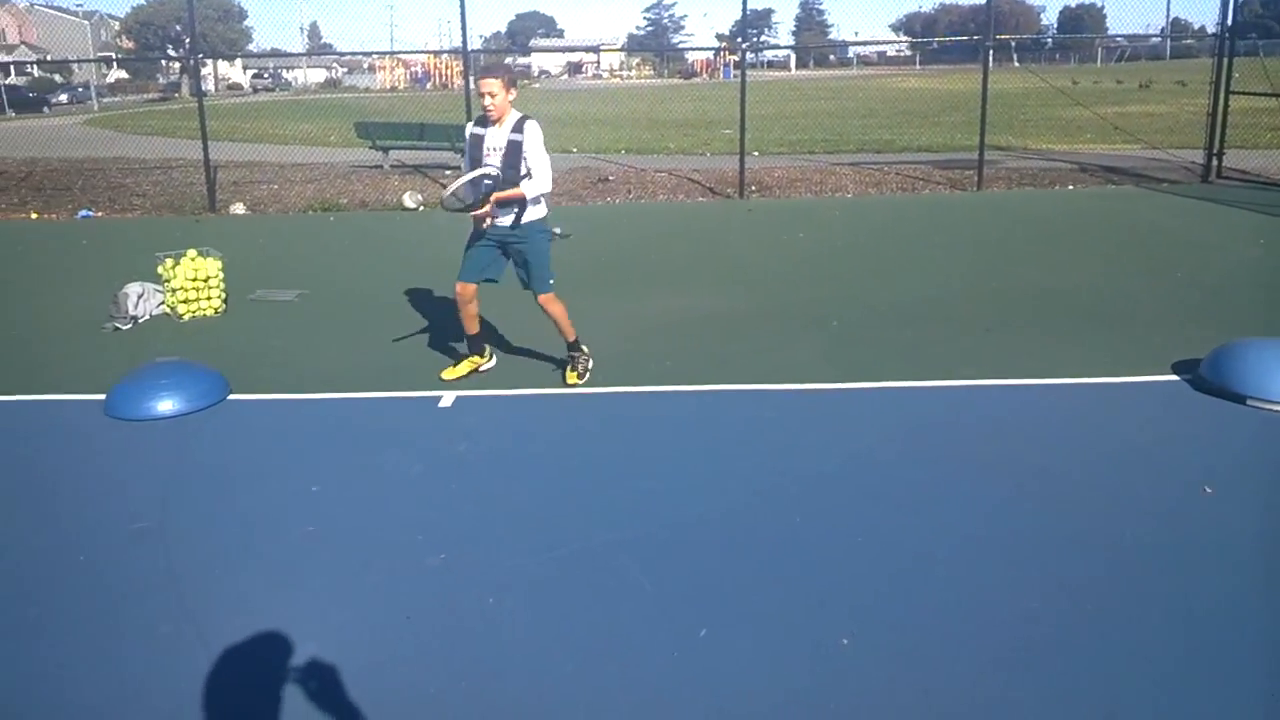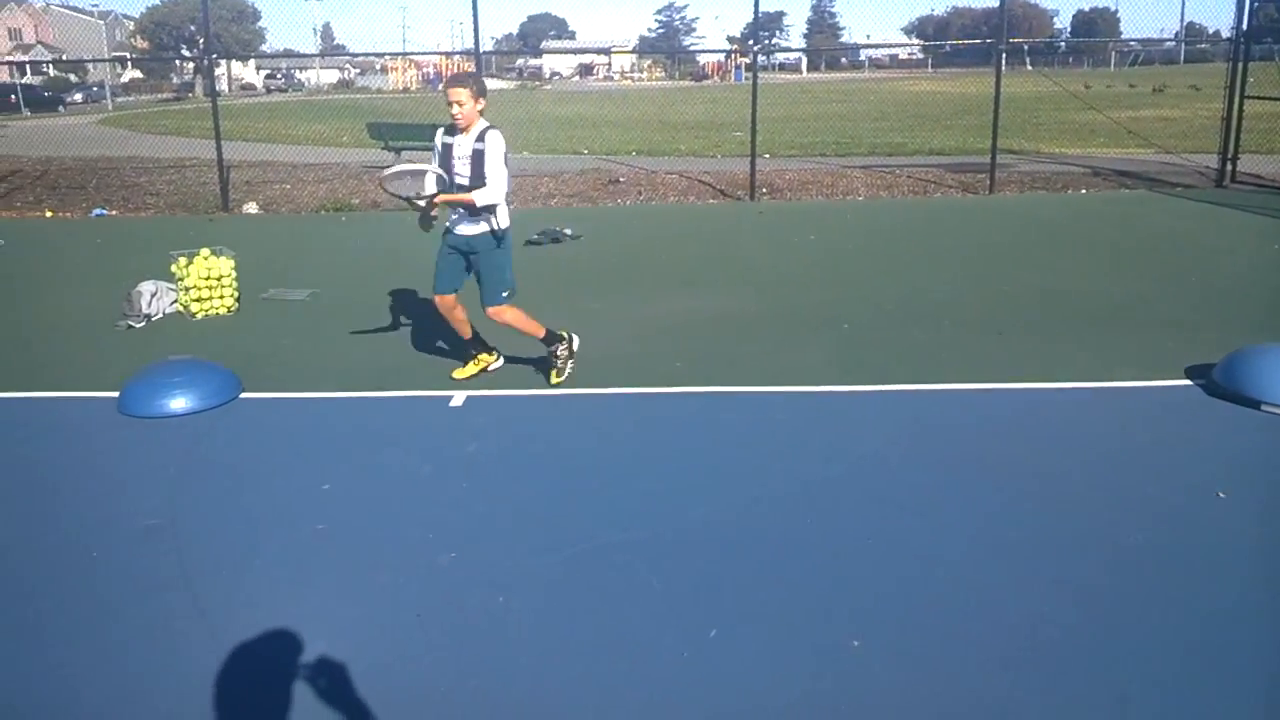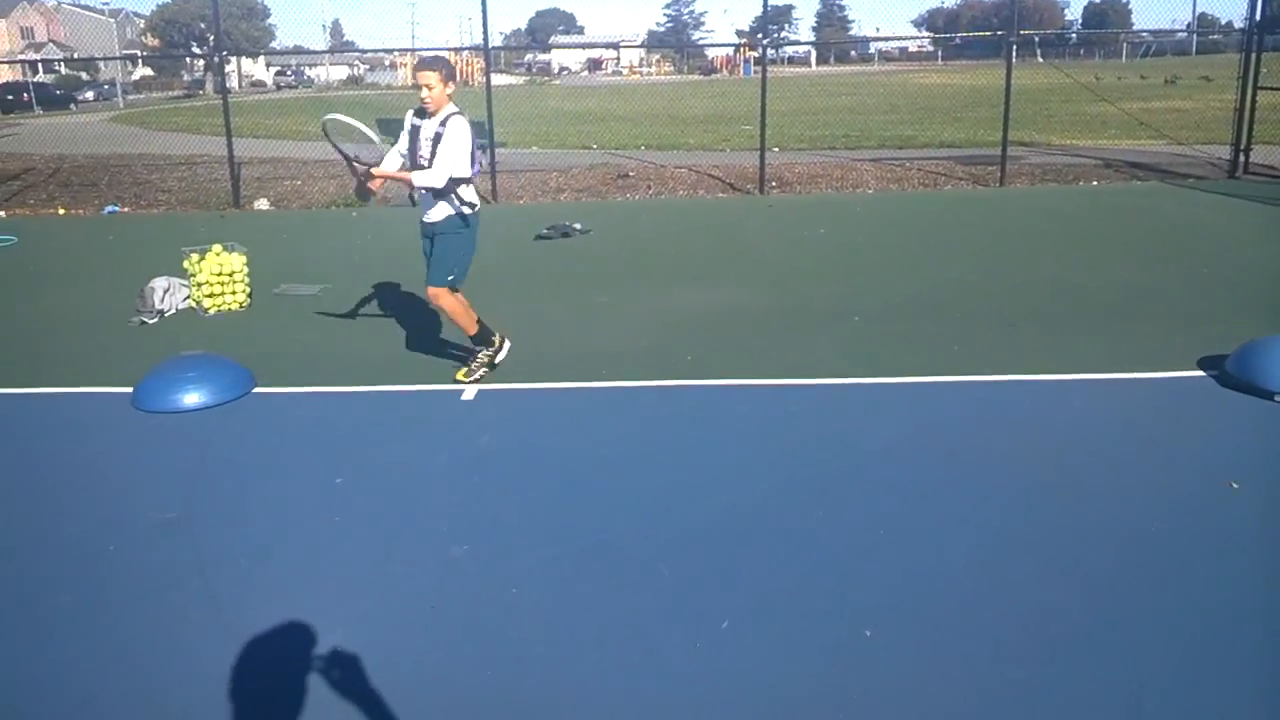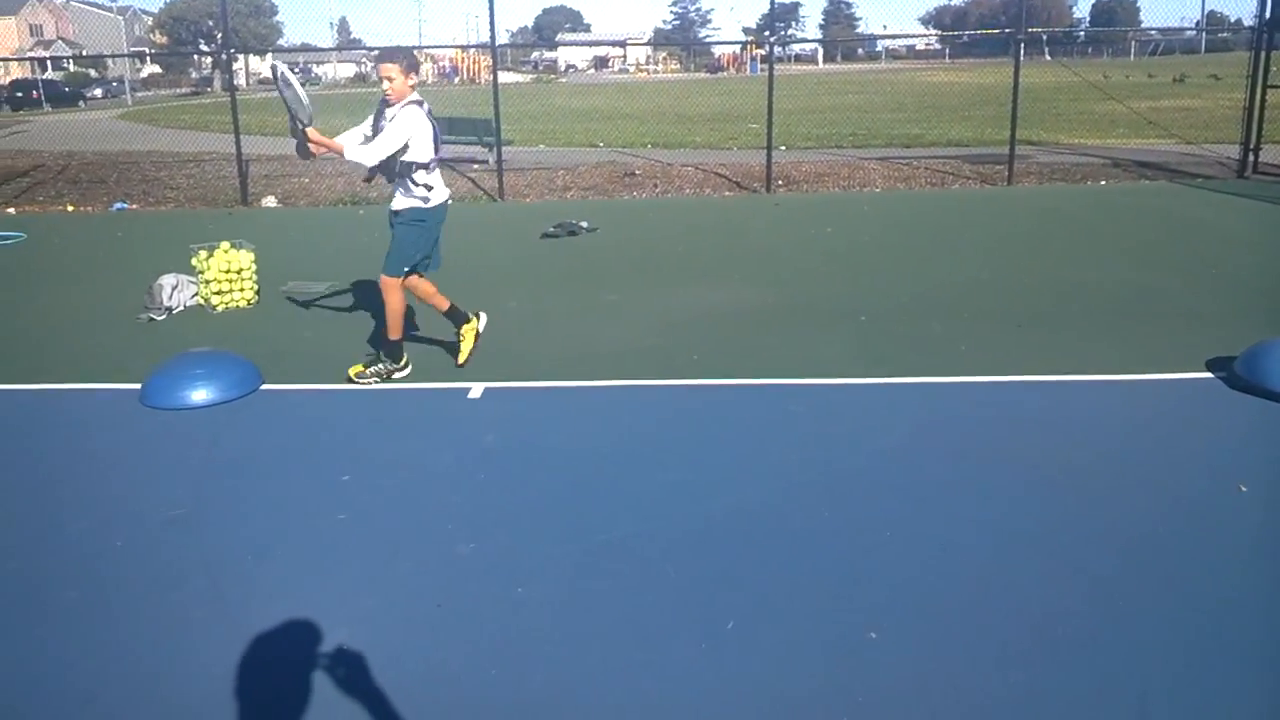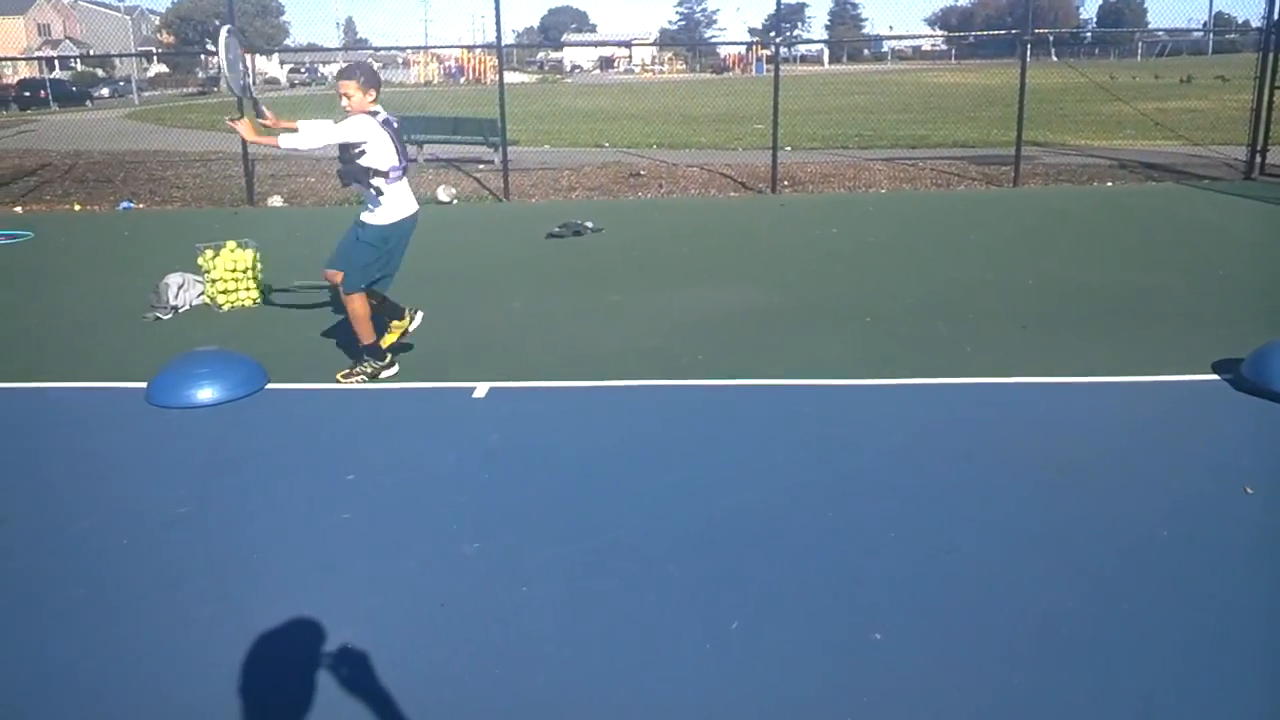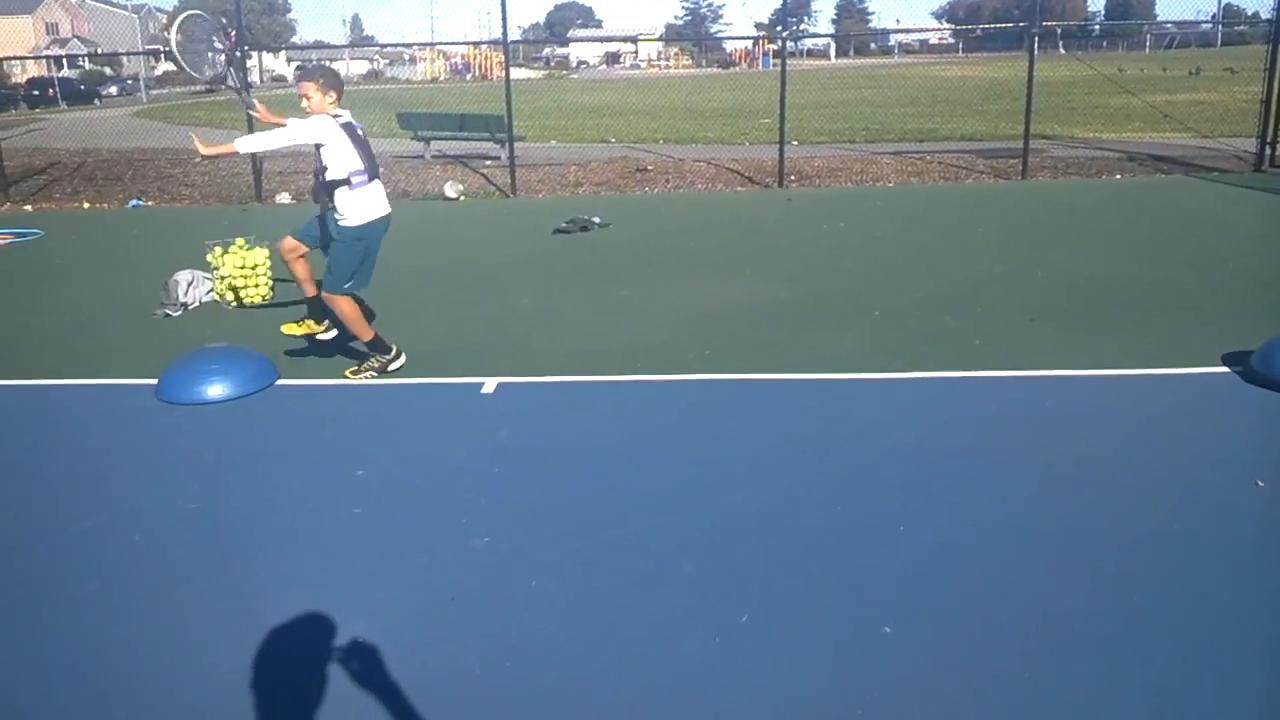
dt=0.1s
person 1, frame 1
left shoulder: (527, 129)
right shoulder: (474, 129)
left elbow: (542, 183)
left wrist: (498, 197)
right wrist: (475, 204)
left hip: (527, 225)
right hip: (489, 225)
left knee: (543, 297)
right knee: (464, 291)
left ankle: (577, 353)
right ankle: (478, 353)
person 1, frame 2
left shoulder: (491, 140)
right shoulder: (444, 136)
left elbow: (495, 195)
right elbow: (440, 178)
left wrist: (449, 197)
right wrist: (433, 202)
left hip: (487, 233)
right hip: (456, 232)
left knee: (497, 312)
right knee: (443, 300)
left ankle: (560, 343)
right ankle: (485, 354)
person 1, frame 3
left shoulder: (456, 124)
right shoulder: (415, 117)
left elbow: (438, 177)
right elbow: (399, 153)
left wrist: (388, 174)
right wrist: (378, 176)
left hip: (457, 218)
right hip: (431, 217)
left knee: (436, 292)
right knee: (447, 290)
left ankle: (487, 343)
right ankle: (488, 345)
person 1, frame 4
left shoulder: (410, 114)
right shoulder: (387, 107)
left elbow: (370, 156)
right elbow: (360, 134)
left wrist: (323, 143)
right wrist: (323, 143)
left hip: (421, 209)
right hip: (407, 206)
left knee: (389, 281)
right knee: (409, 279)
left ankle: (393, 360)
right ankle: (466, 323)
person 1, frame 5
left shoulder: (363, 125)
right shoulder: (369, 119)
left elbow: (312, 139)
right elbow: (321, 128)
left wrist: (256, 138)
right wrist: (281, 123)
left hip: (391, 221)
right hip: (378, 217)
left knee: (351, 292)
right knee: (335, 274)
left ankle: (377, 360)
right ankle: (399, 315)
person 1, frame 6
left shoulder: (320, 127)
right shoulder: (337, 121)
left elbow: (264, 142)
left wrist: (212, 150)
right wrist: (275, 120)
left hip: (362, 222)
right hip: (346, 214)
left knee: (333, 295)
right knee: (288, 248)
left ankle: (384, 354)
right ankle: (319, 320)
